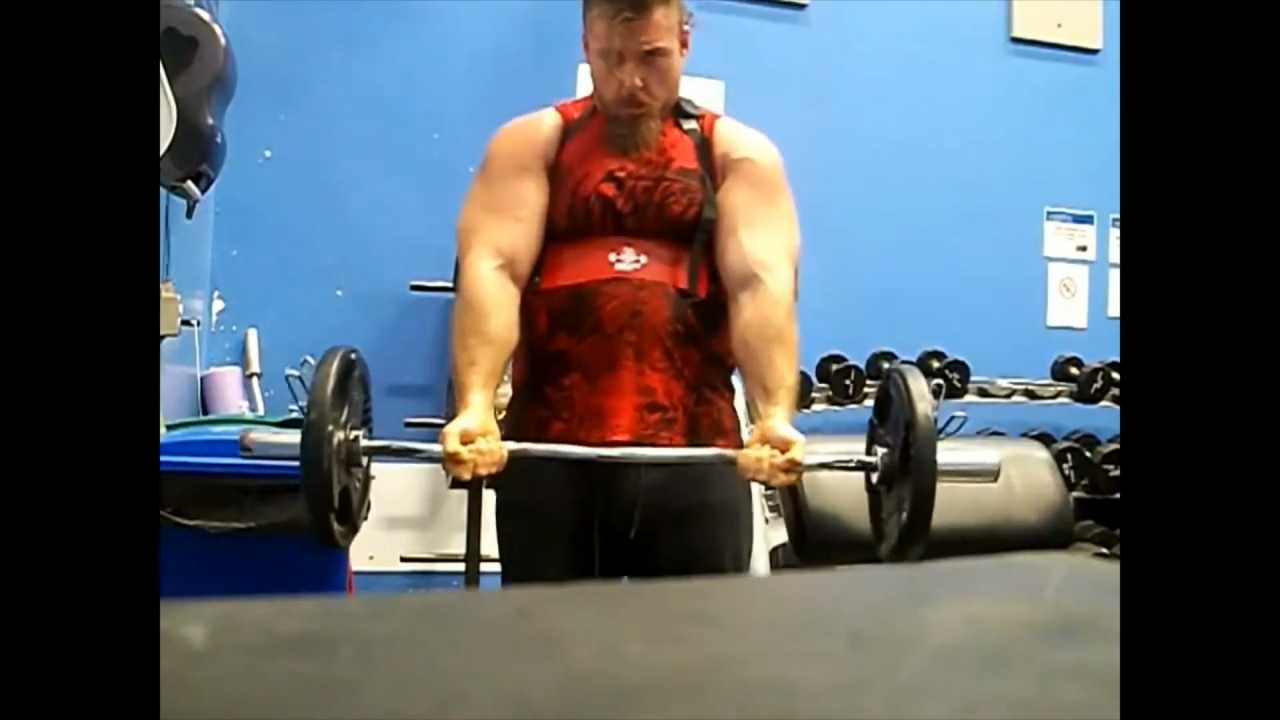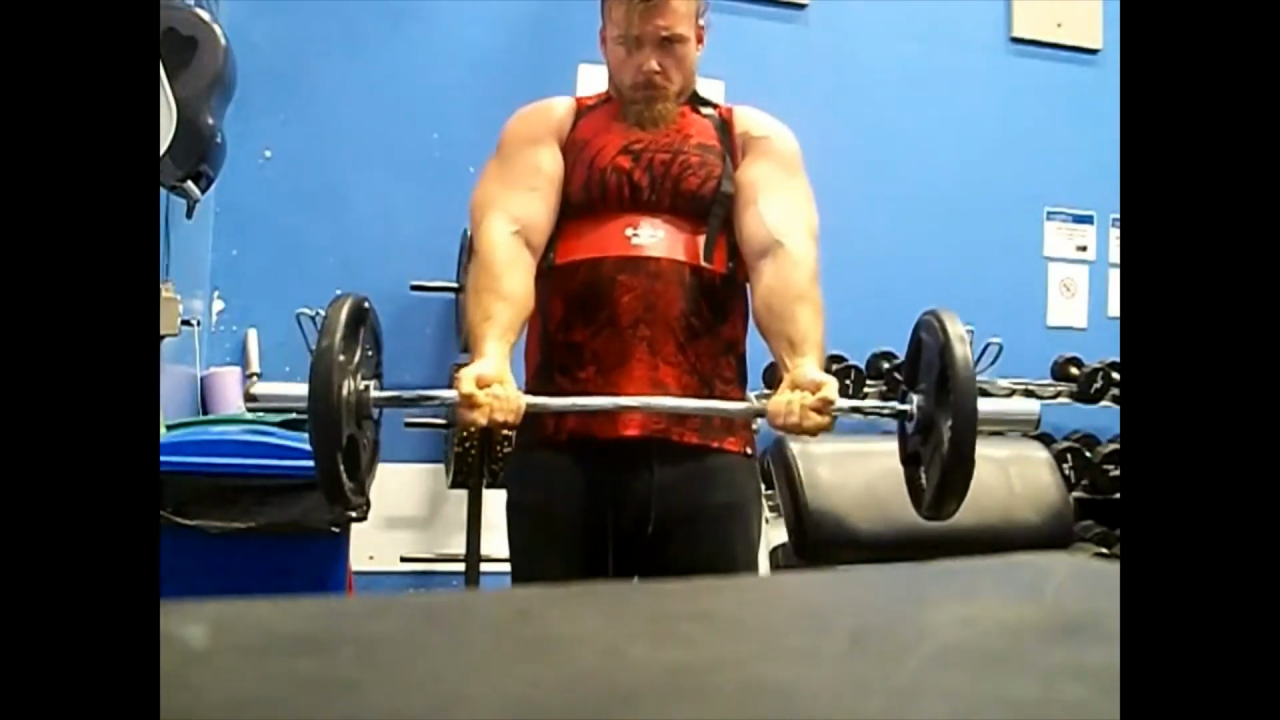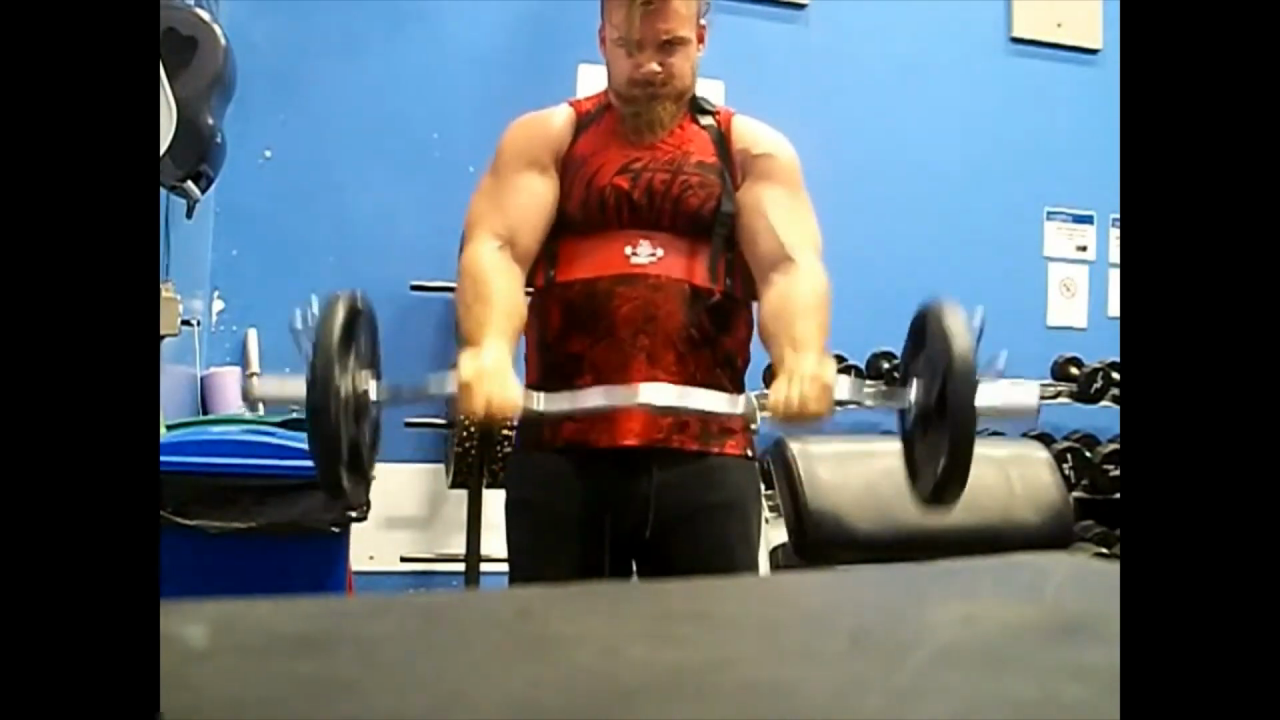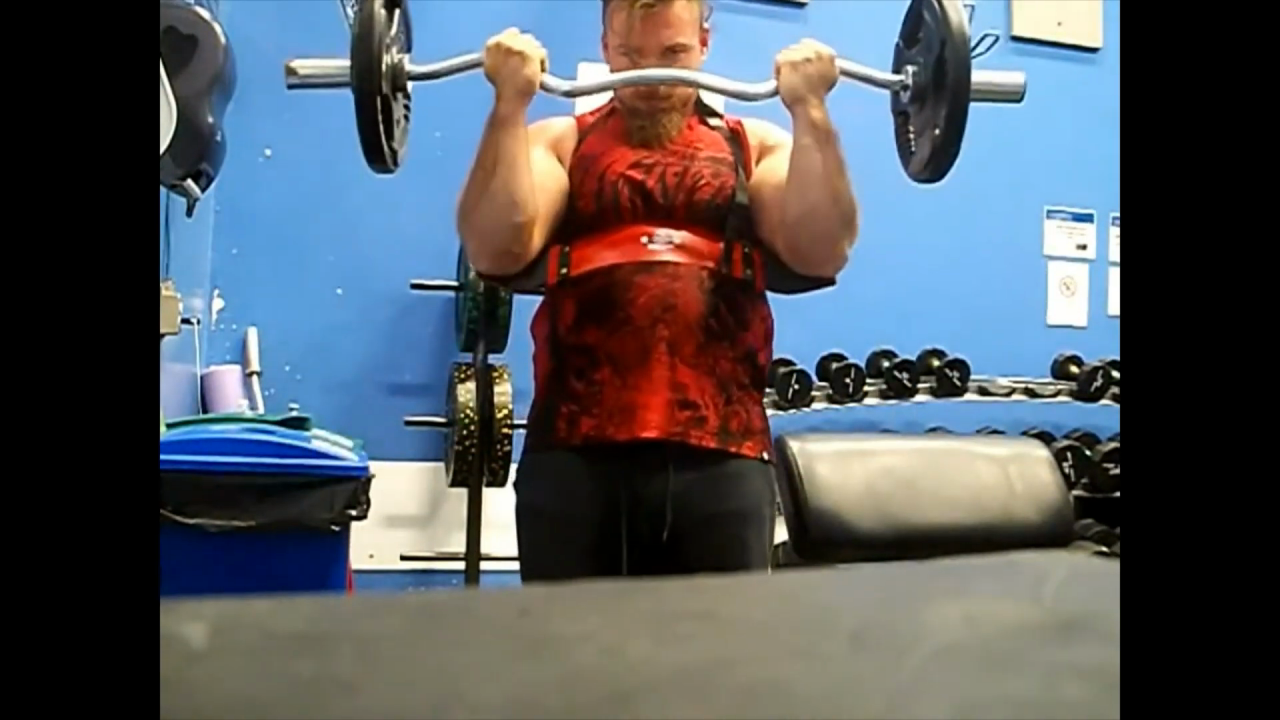
dt=0.7s
person 1, frame 1
left shoulder: (738, 153)
right shoulder: (531, 144)
left elbow: (762, 284)
right elbow: (491, 270)
left wrist: (775, 416)
right wrist: (475, 404)
left hip: (693, 453)
right hip: (551, 448)
person 1, frame 2
left shoulder: (754, 137)
right shoulder: (547, 126)
left elbow: (782, 252)
right elbow: (505, 239)
left wrist: (803, 366)
right wrist: (490, 356)
left hip: (706, 445)
right hip: (564, 441)
person 1, frame 3
left shoulder: (752, 148)
right shoulder: (545, 137)
left elbow: (790, 266)
right elbow: (493, 247)
left wrist: (803, 359)
right wrist: (488, 354)
left hip: (705, 449)
right hip: (564, 447)
person 1, frame 4
left shoulder: (757, 146)
right shoulder: (556, 143)
left elbow: (823, 252)
right elbow: (495, 250)
left wrist: (809, 110)
right wrist: (509, 103)
left hip: (720, 451)
right hip: (576, 448)
